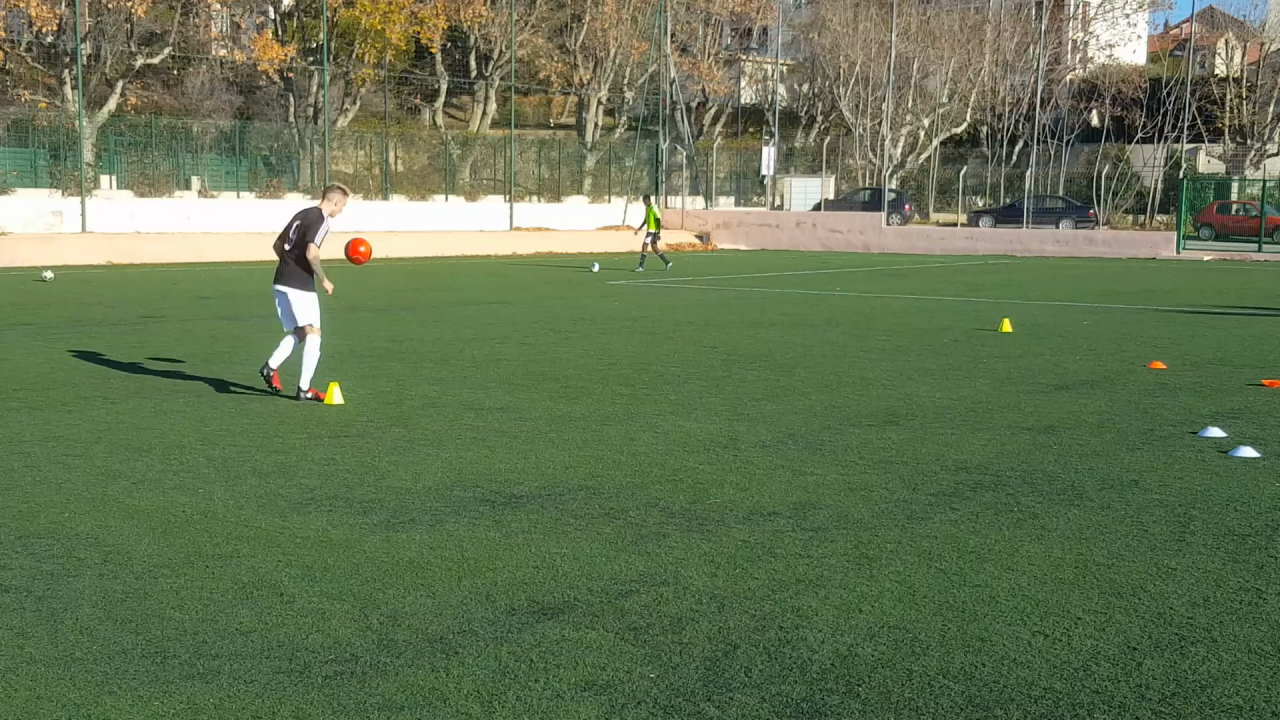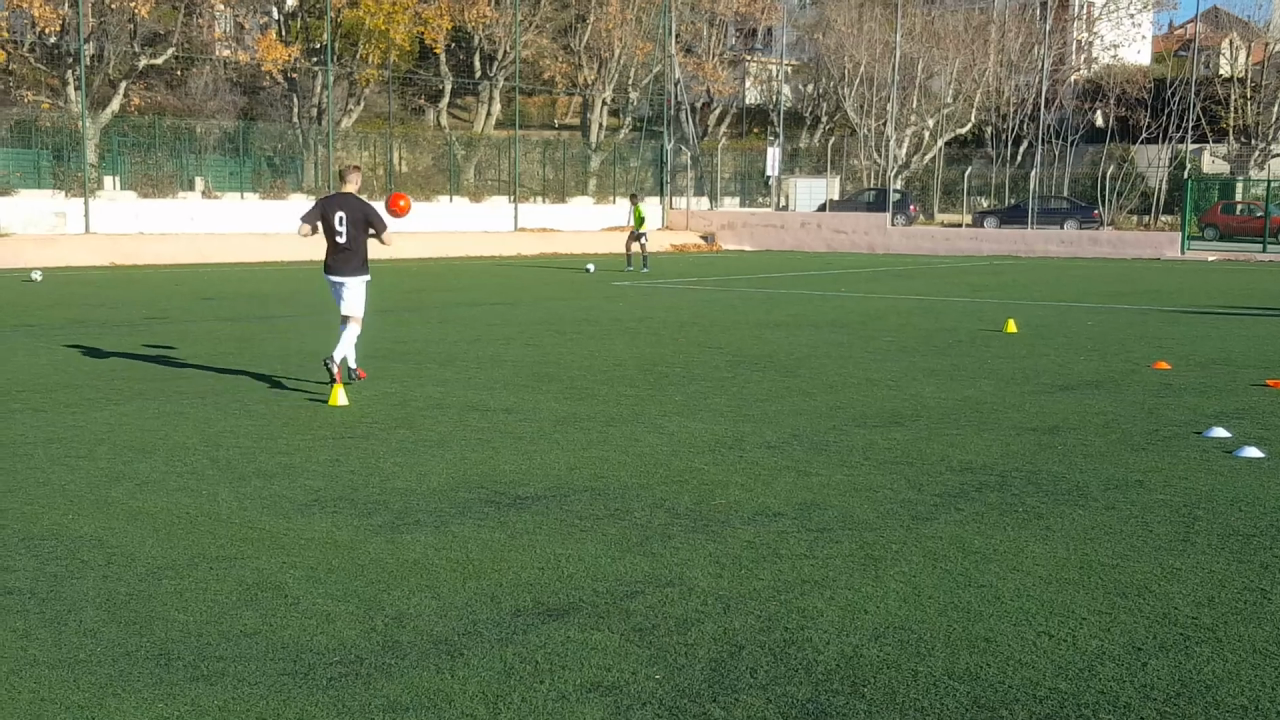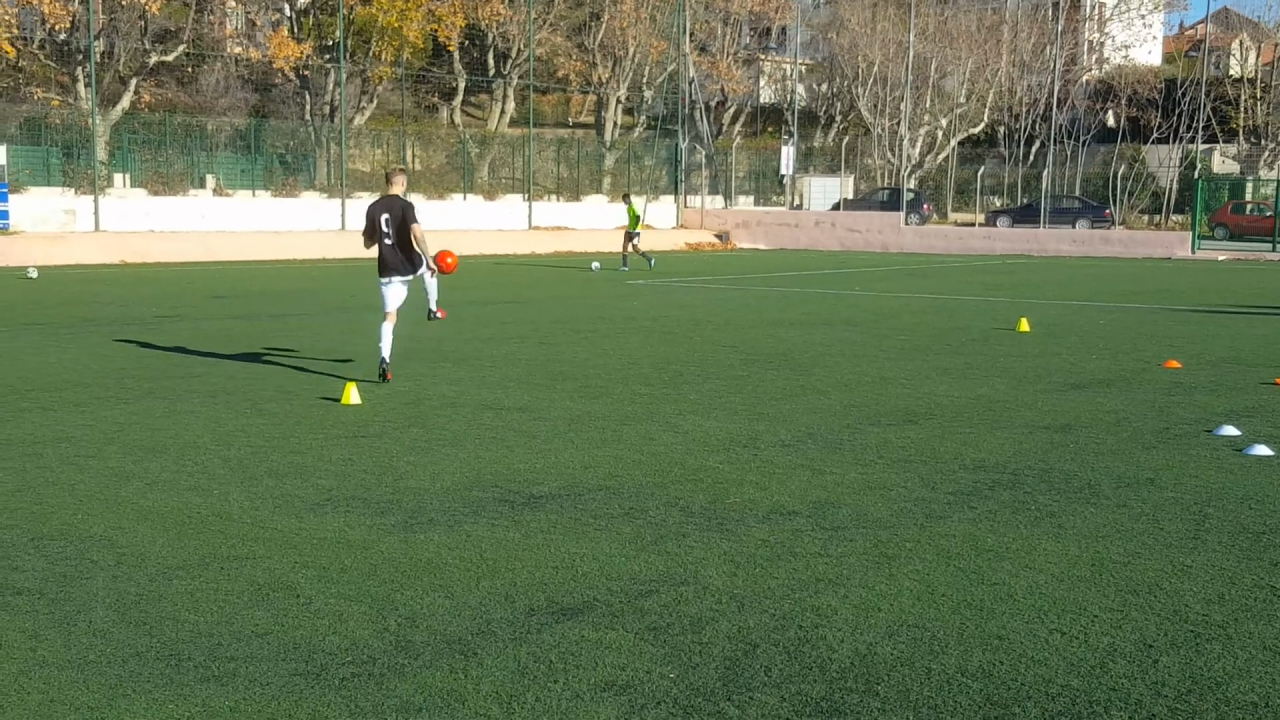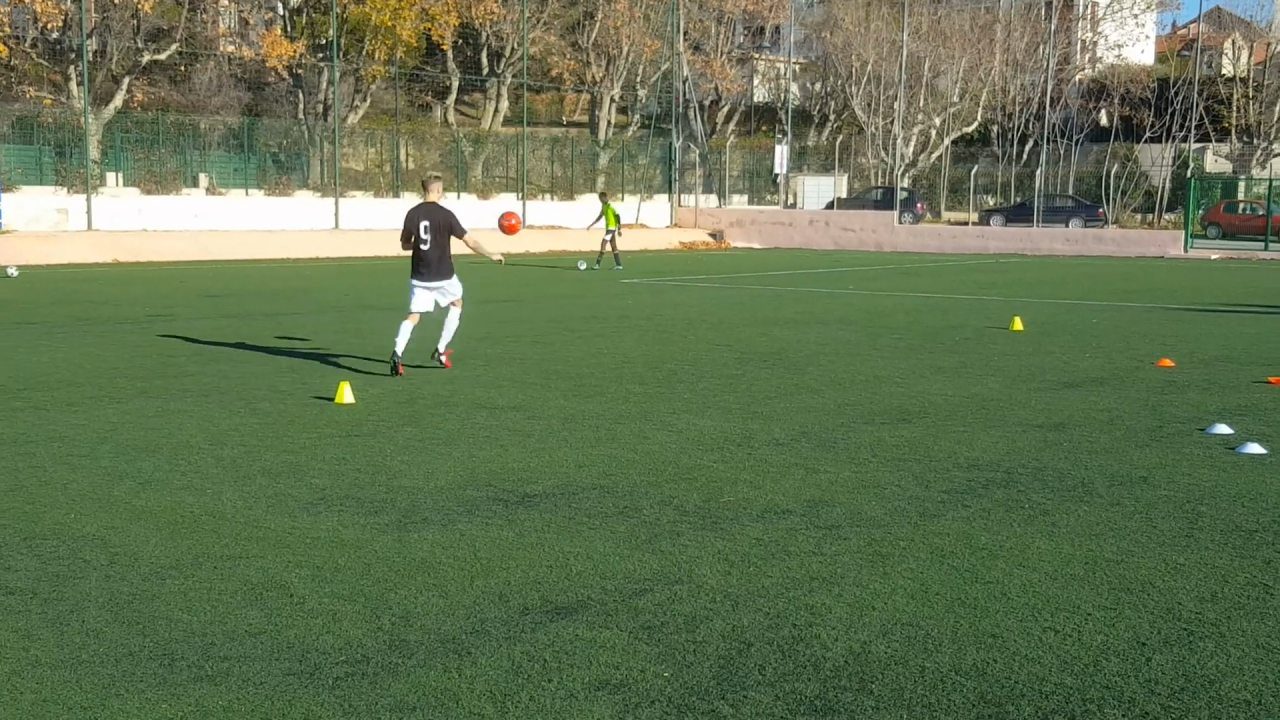
dt=0.3s
person 1, frame 1
left shoulder: (302, 215)
right shoulder: (322, 221)
left elbow: (277, 245)
right elbow: (311, 254)
right wrist: (324, 280)
left hip: (282, 282)
right hip: (299, 283)
left knee: (298, 333)
right knee: (313, 333)
left ankle: (272, 367)
right ankle: (304, 388)
person 1, frame 2
left shoulder: (323, 204)
right shoulder: (363, 207)
left elbow: (302, 230)
right elbow: (386, 240)
right wrist: (374, 234)
left hip: (333, 271)
right hip: (355, 272)
left knee: (346, 318)
right knee: (355, 322)
left ankle: (352, 368)
right ankle: (334, 359)
person 1, frame 3
left shoulder: (373, 208)
right shoulder: (405, 205)
left elbow: (368, 243)
right elbow: (416, 233)
right wrist: (430, 260)
left hip: (387, 272)
right hip: (409, 266)
left knee: (390, 317)
right knee: (427, 268)
left ankle: (385, 359)
right ankle: (433, 309)
person 1, frame 4
left shoulder: (412, 214)
right shoulder: (445, 214)
left elbow: (404, 244)
right elbow: (470, 241)
right wrist: (492, 255)
left hip: (419, 277)
right hip: (442, 276)
left knee: (413, 317)
right knee: (457, 303)
left ankle: (397, 355)
right ankle: (441, 350)
